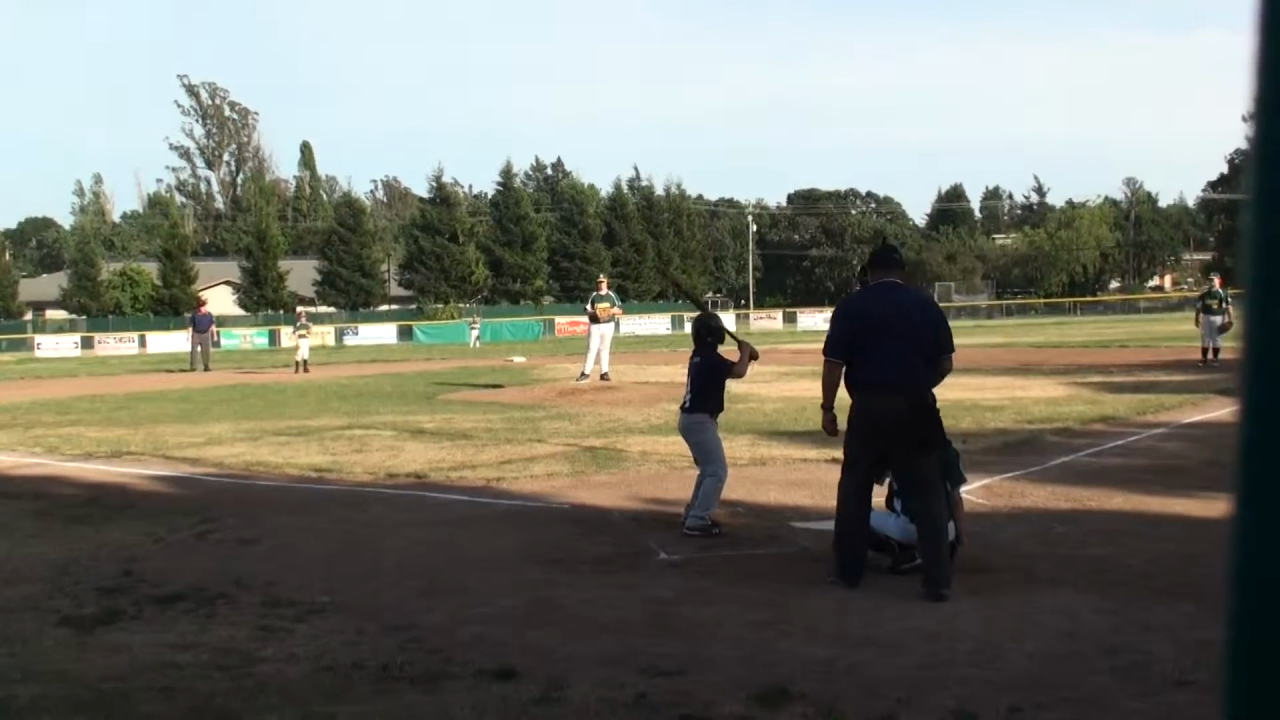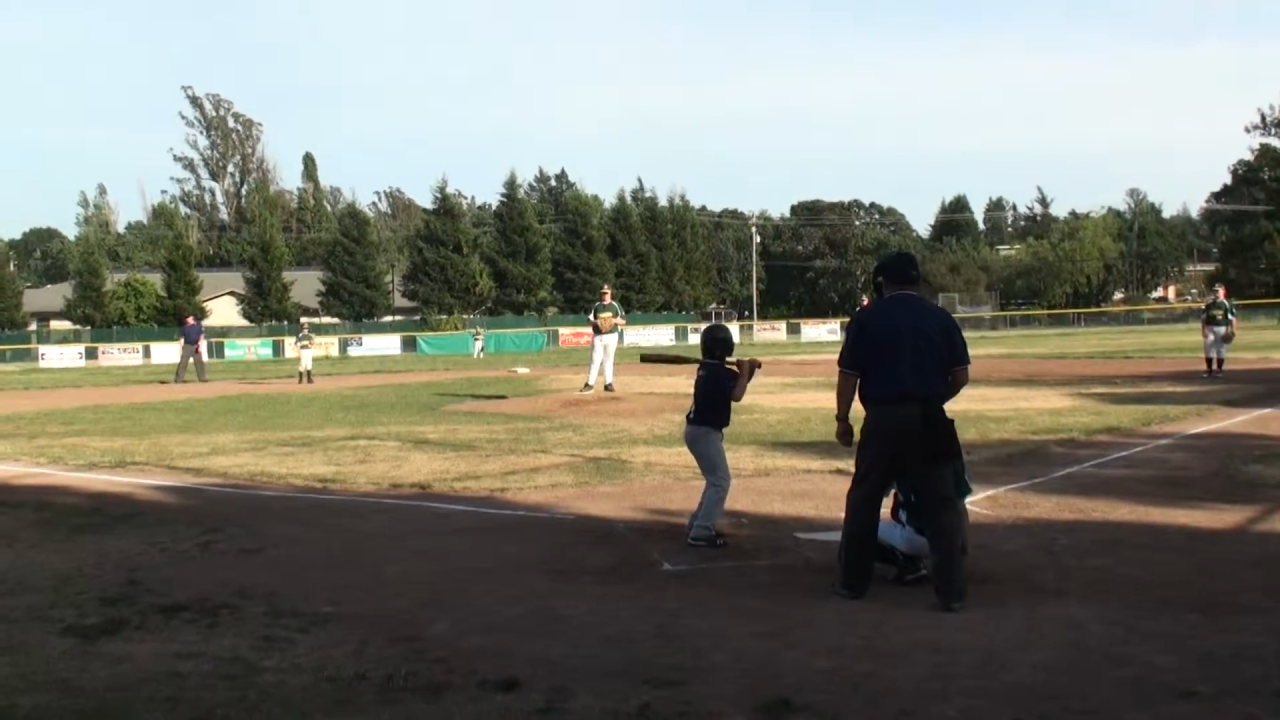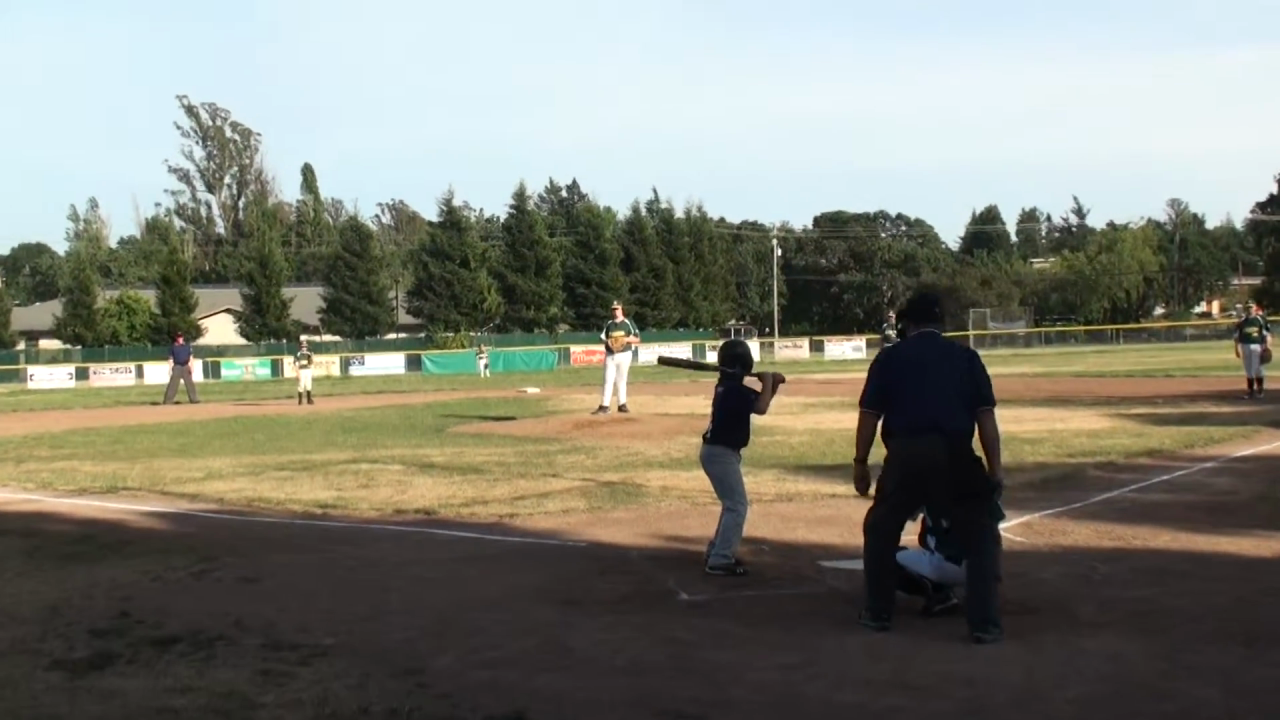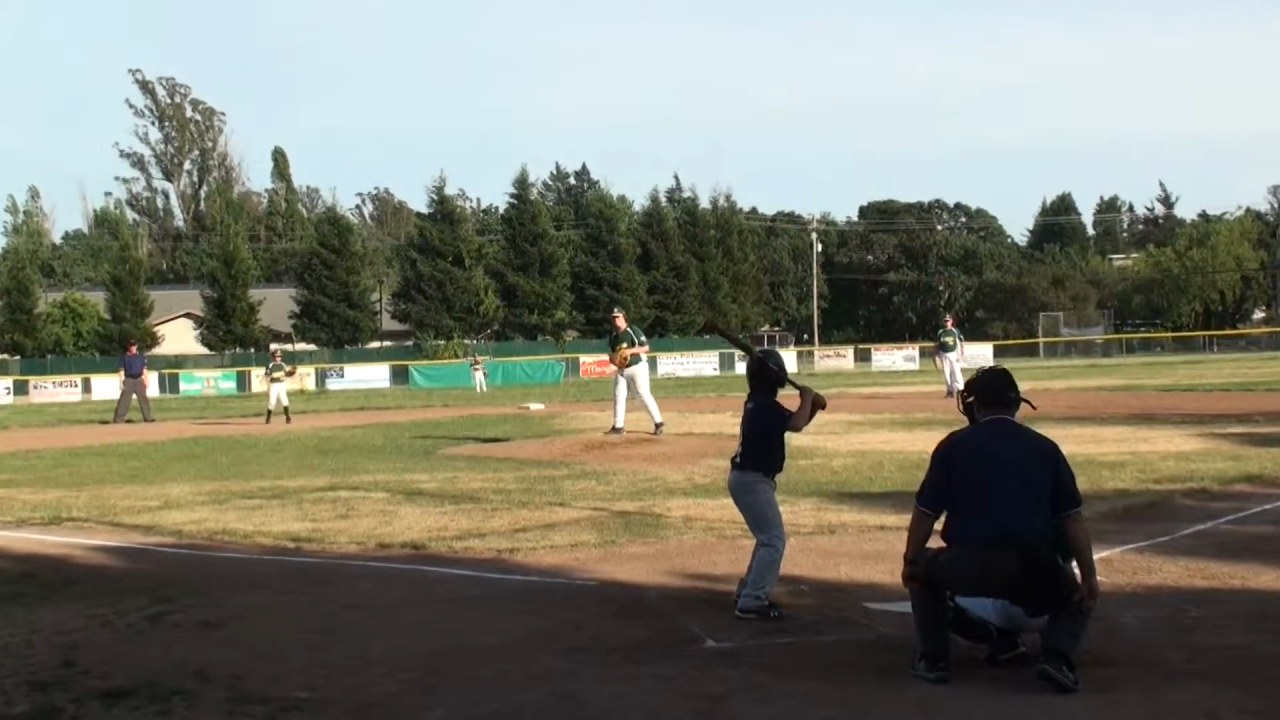
dt=1s
person 1, frame 1
left shoulder: (851, 306)
right shoulder: (926, 305)
left elbow: (834, 363)
right elbow: (944, 363)
left wrist: (827, 408)
left hip: (868, 409)
right hip: (914, 409)
left knee: (855, 489)
right knee: (926, 493)
left ankle: (847, 571)
right ankle: (937, 580)
person 1, frame 2
left shoulder: (867, 318)
right shoulder: (940, 318)
left elbow: (848, 375)
right elbow: (960, 376)
left wrist: (843, 419)
left hip: (882, 420)
right hip: (928, 420)
left knee: (864, 500)
right knee: (940, 505)
left ankle: (851, 582)
right ankle: (951, 592)
person 1, frame 3
left shoulder: (889, 357)
right shoulder: (966, 356)
left elbow: (869, 415)
right elbow: (986, 416)
left wrist: (861, 463)
right wrist: (995, 469)
left hip: (905, 455)
right hip: (954, 456)
left knee: (880, 529)
right knee: (979, 536)
left ankle: (877, 612)
right ankle: (984, 623)
person 1, frame 4
left shoulder: (954, 445)
right shoulder: (1044, 447)
left elbow: (925, 513)
right elbow: (1072, 518)
left wrist: (911, 562)
right wrist: (1089, 577)
left hip: (967, 566)
right hip: (1030, 569)
left knee: (924, 572)
right knee: (1077, 599)
left ankle: (933, 659)
right ankle: (1057, 657)
person 2, frame 1
left shoulder: (699, 356)
right shoulder: (710, 358)
left elbow: (728, 370)
right elbow: (738, 372)
left wrist: (746, 356)
right wrist: (745, 351)
left hip: (691, 418)
right hip: (700, 421)
left knee: (708, 469)
right knee: (717, 471)
left ankle: (694, 514)
right ankle: (697, 522)
person 2, frame 2
left shoulder: (712, 369)
right shoulder: (715, 372)
left elbow: (739, 382)
right elbow: (737, 395)
left wrist: (749, 368)
right wrist: (745, 370)
left hip: (701, 429)
right hip: (704, 432)
left knee: (715, 479)
right knee: (720, 481)
left ankle: (698, 525)
right ankle: (701, 532)
person 2, frame 3
left shoulder: (728, 386)
right shoulder: (734, 389)
left elbow: (760, 399)
right elbow: (761, 407)
left wrist: (772, 383)
right wrist: (768, 383)
left hip: (718, 450)
right hip: (721, 453)
left knee: (732, 504)
right knee: (737, 505)
left ankle: (717, 553)
right ankle: (720, 561)
person 2, frame 4
left shoulder: (758, 403)
right shoulder: (765, 406)
left elbow: (796, 420)
right elbow: (796, 424)
left wrist: (812, 404)
right wrist: (807, 398)
left hip: (749, 477)
right hip: (752, 480)
left knee: (768, 537)
right knee: (773, 540)
left ankle: (748, 593)
right ankle: (752, 602)
